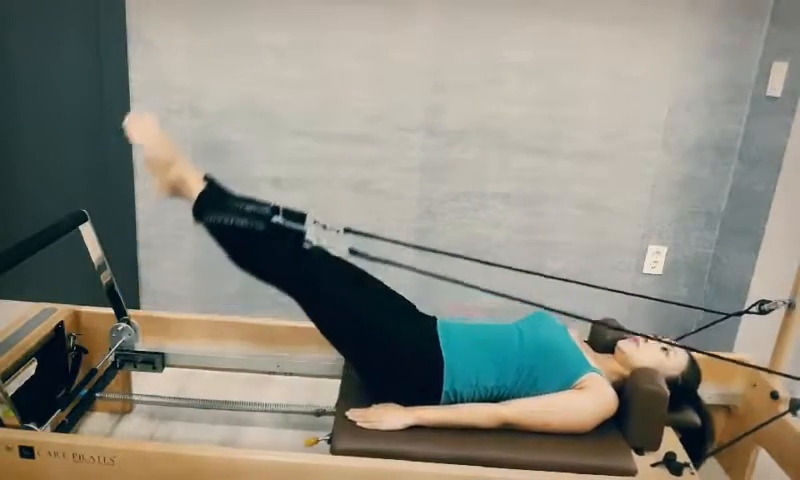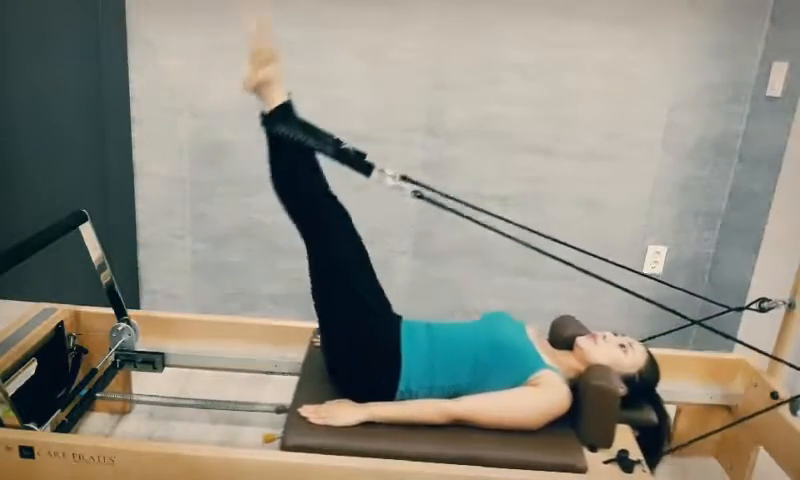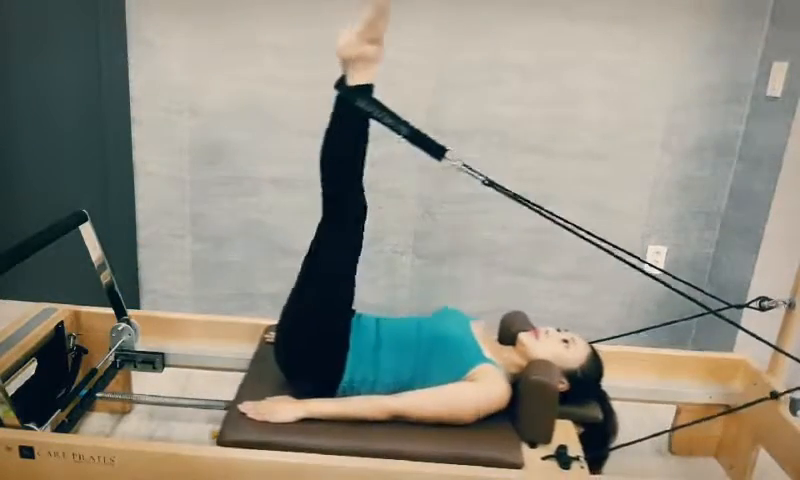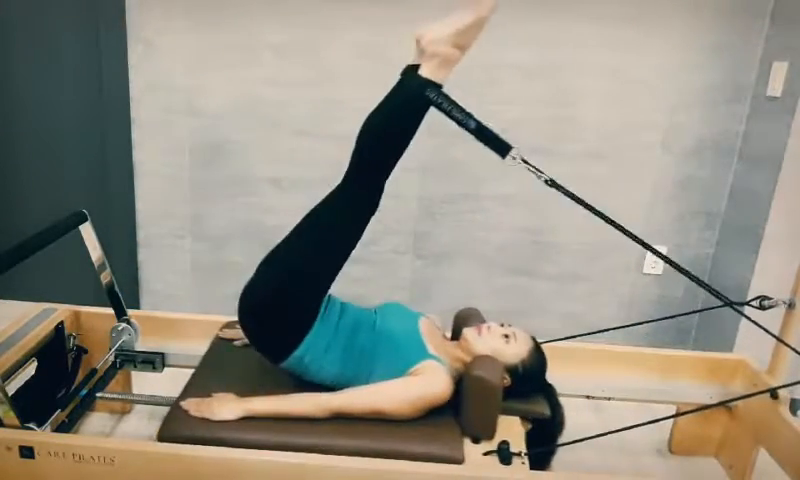
dt=0.5s
person 1, frame 1
left shoulder: (601, 400)
right shoulder: (575, 347)
left elbow: (501, 413)
left wrist: (411, 412)
left hip: (423, 372)
right hip: (427, 337)
left knee: (305, 269)
right knee: (308, 257)
left ankle: (191, 184)
right ankle: (191, 180)
person 1, frame 2
left shoulder: (553, 395)
right shoulder: (538, 344)
left elbow: (454, 410)
left wrist: (362, 410)
left hip: (376, 370)
right hip: (397, 336)
left knee: (326, 226)
right knee: (328, 220)
left ankle: (274, 98)
person 1, frame 3
left shoulder: (493, 390)
right shoulder: (483, 337)
left elbow: (393, 407)
left wrist: (301, 408)
left hip: (319, 362)
right hip: (332, 340)
left knee: (344, 208)
person 1, frame 4
left shoulder: (436, 385)
right shoulder: (430, 329)
left elbow: (334, 405)
left wrist: (243, 406)
left hip: (281, 322)
right hip: (287, 317)
